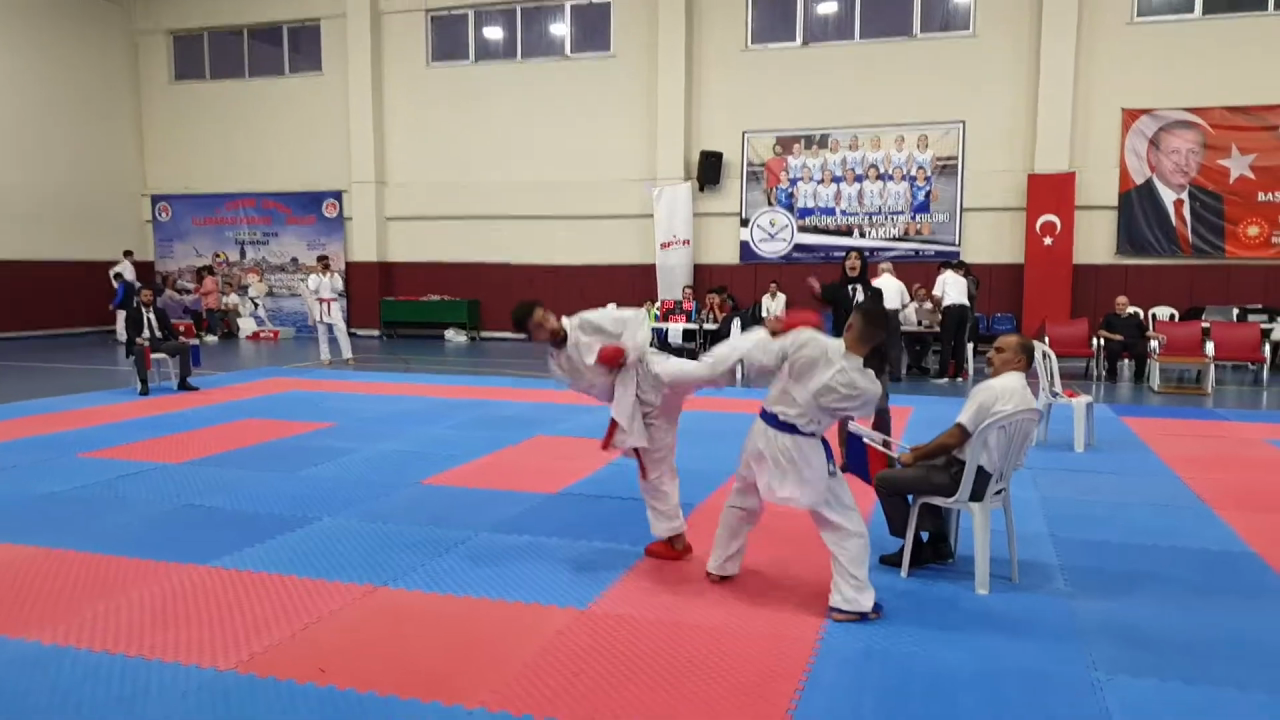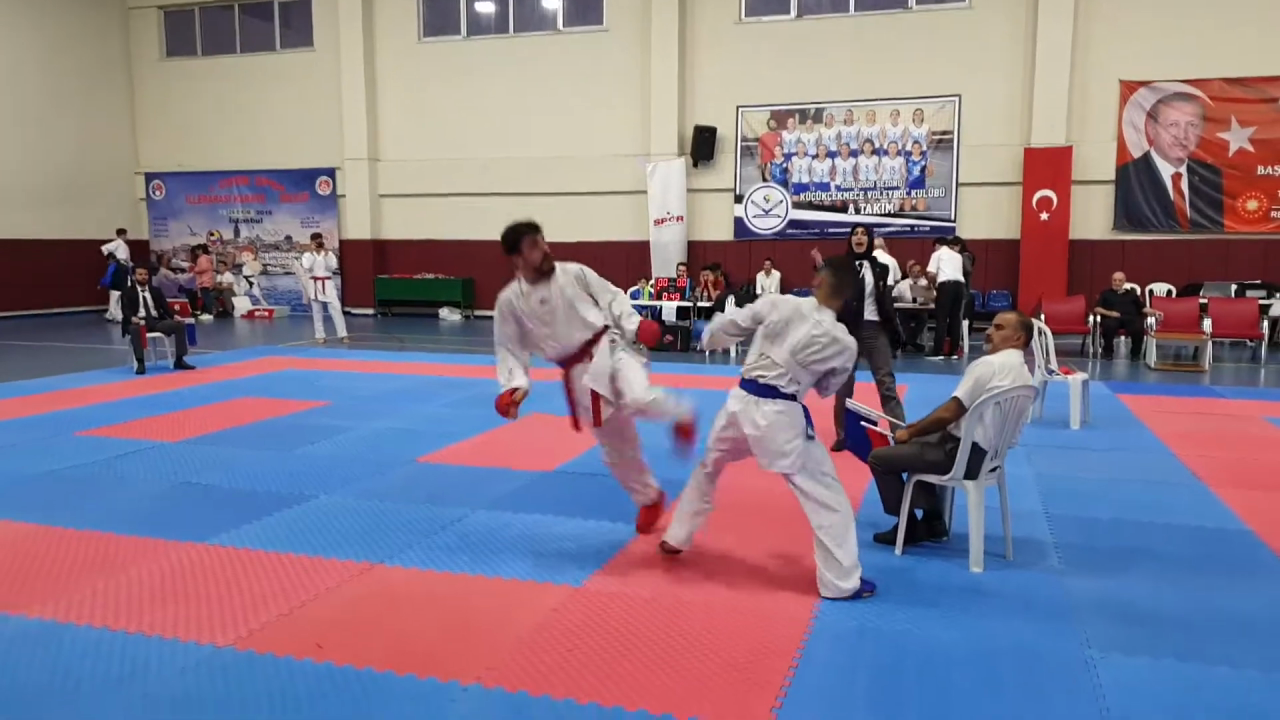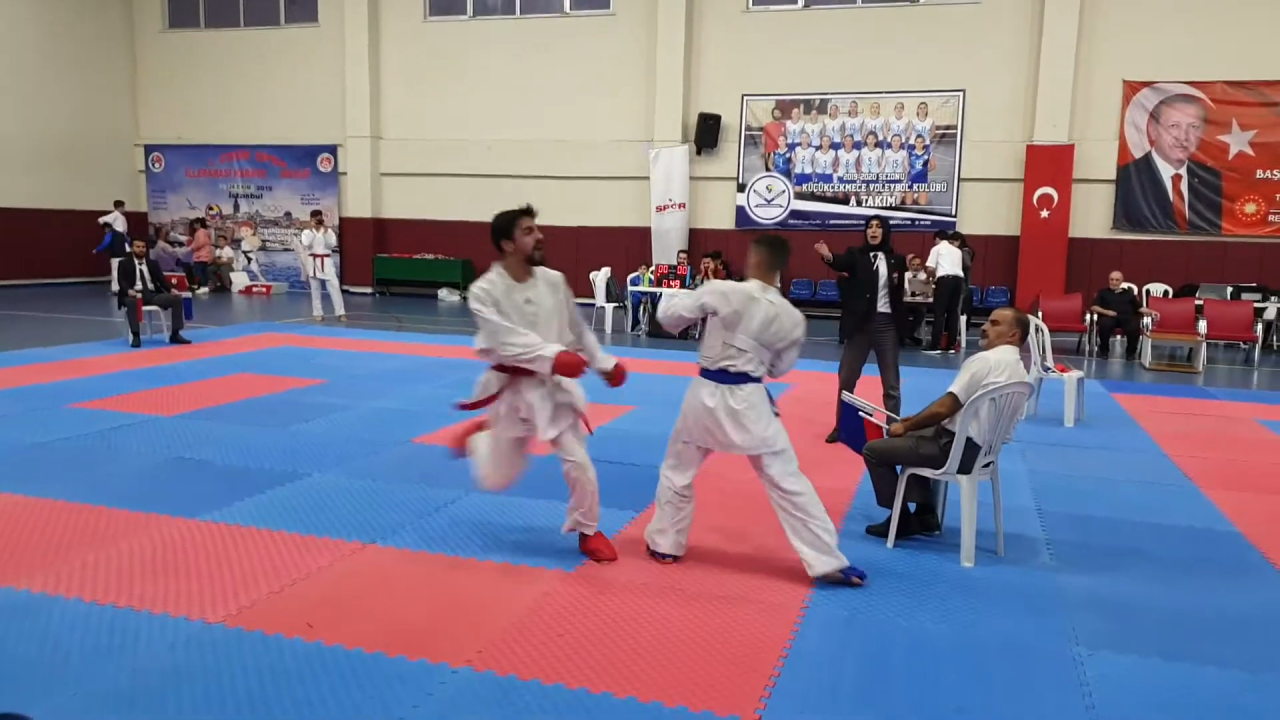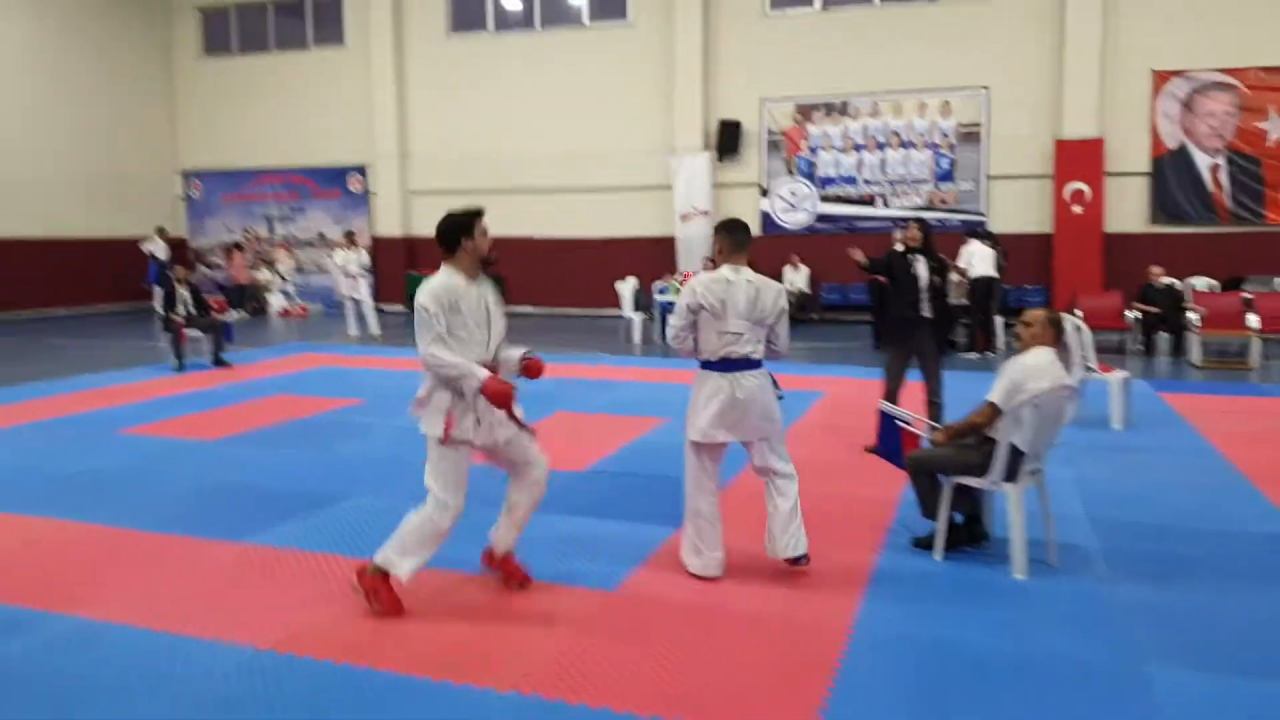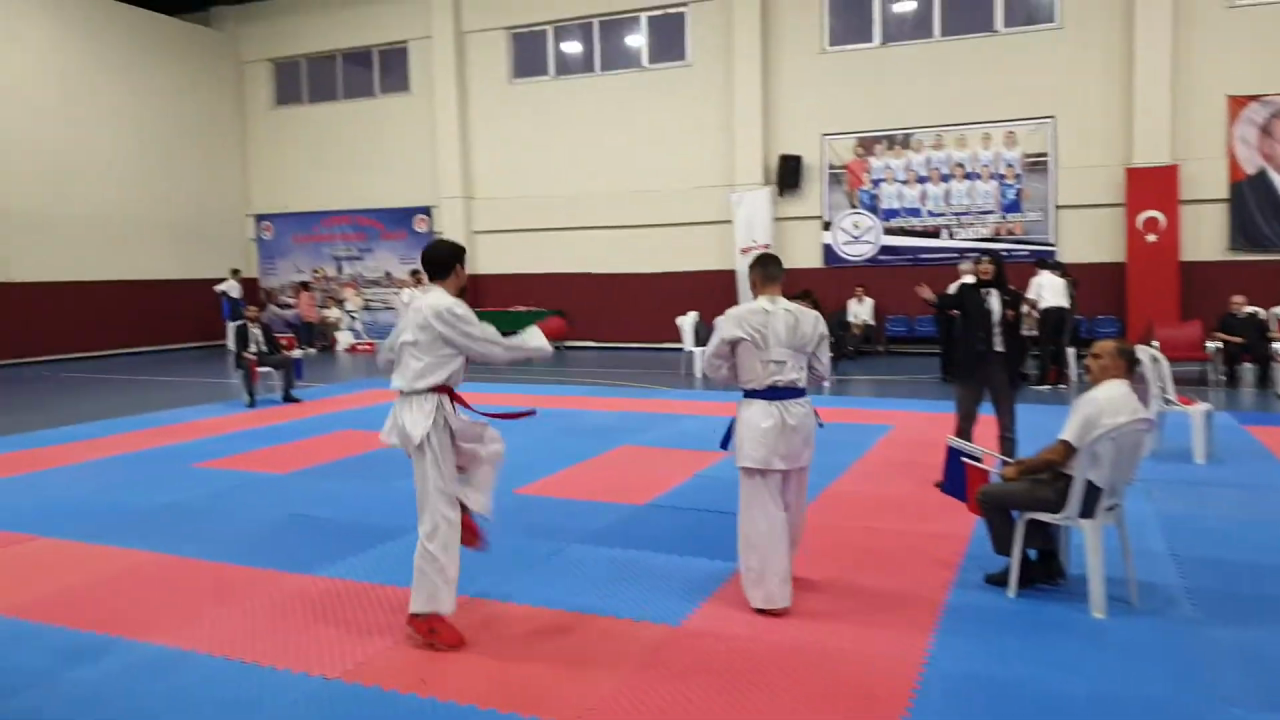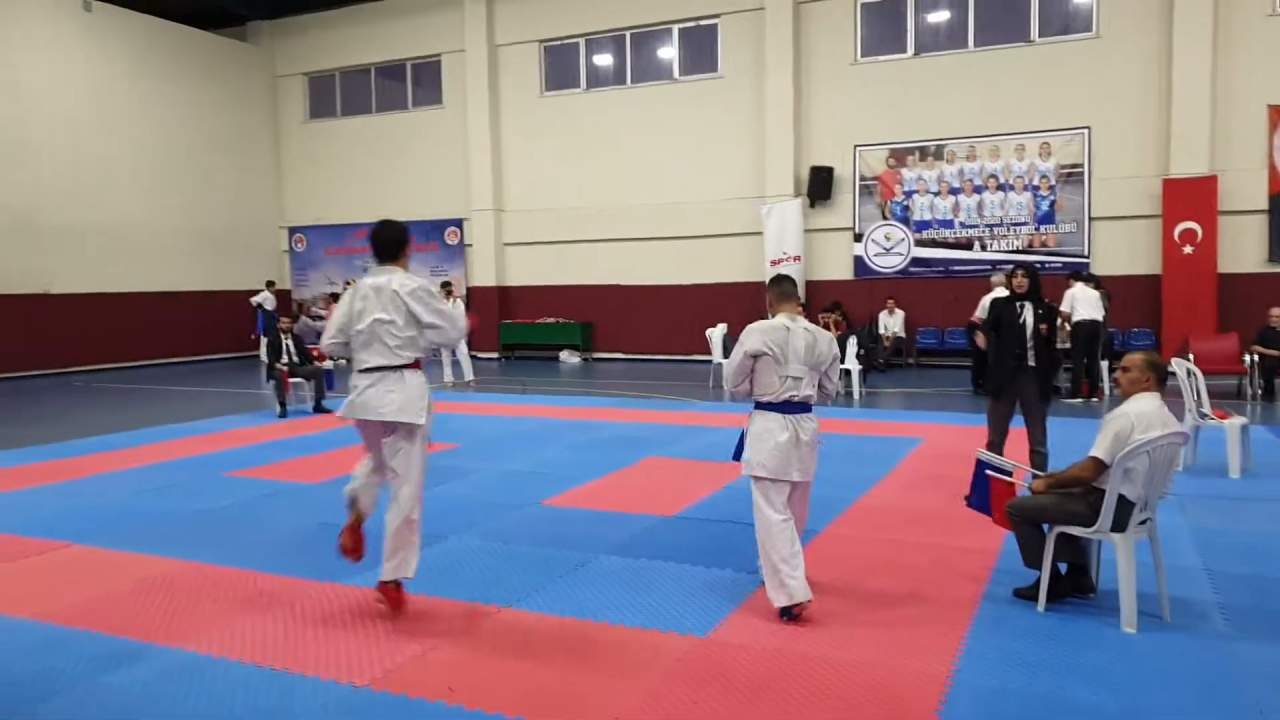
dt=0.2s
person 1, frame 1
left shoulder: (586, 322)
right shoulder: (558, 363)
left elbow: (636, 318)
left wrist: (626, 349)
left hip: (649, 376)
right hip: (640, 404)
left knee: (706, 370)
right knee: (653, 470)
right ankle: (674, 538)
person 1, frame 2
left shoulder: (573, 274)
right shoulder: (509, 302)
left elbow: (612, 296)
right elbow: (511, 350)
left wrist: (635, 324)
right wrist: (515, 385)
left hip: (609, 353)
right hip: (581, 375)
left knee: (639, 399)
right knee: (616, 449)
left ankle: (680, 417)
right ankle: (650, 497)
person 1, frame 3
left shoulder: (554, 281)
right shoulder: (484, 291)
left elbow: (576, 327)
right elbow: (505, 341)
left wrist: (604, 363)
right wrist: (554, 355)
left hip: (554, 386)
right hip: (512, 391)
left knee: (579, 467)
right knee: (495, 477)
left ankle: (589, 533)
right ankle: (478, 435)
person 1, frame 4
left shoulder: (483, 289)
right shoulder: (436, 292)
right elbow: (433, 353)
left wrist: (520, 360)
right wrist: (482, 381)
left hip: (487, 402)
right hip: (453, 406)
left knee: (532, 468)
right knee: (445, 504)
left ankle: (500, 552)
right ankle: (380, 573)
person 1, frame 5
left shoulder: (418, 307)
right shoulder: (446, 308)
left elbow: (388, 353)
right elbow: (496, 347)
right wrist: (542, 335)
left hip: (434, 411)
right hip: (428, 417)
left knee: (488, 448)
right knee: (440, 518)
left ankle: (463, 511)
person 1, frame 6
left shoulder: (356, 291)
right shoulder: (412, 287)
left elbow: (332, 343)
right elbow: (448, 332)
right wrist: (463, 323)
left hip: (366, 387)
right hip: (400, 388)
left knee: (380, 462)
right knee: (406, 488)
left ankle: (356, 519)
right ankle: (391, 580)
person 2, frame 1
left shoulder: (806, 340)
right shoulder: (868, 389)
left elbow: (755, 354)
left wrist: (759, 337)
left hip: (764, 433)
right hip: (801, 450)
left knee: (741, 501)
right knee: (846, 522)
left ankle: (721, 566)
right ankle: (852, 602)
person 2, frame 2
left shoulder: (777, 304)
right shoulder: (845, 344)
left elbow: (728, 326)
right elbow: (826, 389)
left wrist: (708, 337)
left hip: (741, 402)
right hip: (781, 416)
left knee: (707, 470)
right knee: (825, 493)
left ankle: (677, 538)
right ankle: (841, 580)
person 2, frame 3
left shoulder: (723, 291)
right shoulder: (791, 318)
left elbow: (670, 314)
right elbow: (778, 369)
left wrist: (679, 312)
left hip: (706, 393)
right hip: (747, 400)
left knee: (677, 468)
right knee: (786, 480)
left ankle: (664, 543)
right ankle: (827, 561)
person 2, frame 4
left shoulder: (699, 285)
right shoulder: (773, 291)
left elbow: (679, 339)
right elbow: (779, 345)
left hip: (711, 385)
right hip: (755, 384)
left knee: (702, 478)
right knee: (777, 467)
left ankle: (704, 560)
right ankle: (791, 547)
person 2, frame 5
left shoulder: (736, 318)
right shoulder: (811, 319)
left elbow: (714, 367)
right elbow: (822, 371)
left hip: (758, 413)
right hip: (799, 411)
left knee: (760, 507)
right knee: (793, 499)
left ankle: (770, 593)
right ankle: (779, 575)
person 2, frame 6
left shoulder: (757, 332)
right shoulder: (824, 339)
left elbow: (735, 381)
right elbow: (828, 390)
left hip: (769, 425)
right hip: (805, 424)
left knee: (772, 513)
right knee: (795, 510)
left ankle: (792, 594)
right ankle: (788, 581)
person 3, frame 1
left shoulder: (991, 388)
right shoulder: (1026, 396)
left elbow: (954, 438)
left wrist: (914, 456)
right wrist: (927, 449)
right hip: (993, 476)
left knee: (885, 480)
right knee: (926, 466)
left ankle: (915, 549)
right ankle: (938, 544)
person 3, frame 2
left shoulder: (989, 364)
right shoulder: (1023, 374)
left elbow: (949, 412)
left wrist: (910, 432)
right wrist: (921, 427)
right hip: (988, 454)
left knee: (880, 457)
right knee: (919, 445)
left ankle: (909, 526)
right ankle: (933, 521)
person 3, frame 3
left shoulder: (986, 359)
right shoulder: (1019, 370)
left elbow: (944, 408)
left wrist: (906, 426)
right wrist: (915, 421)
right hip: (981, 449)
left knee: (874, 450)
right knee: (911, 440)
left ankle: (902, 520)
right ankle: (925, 515)
person 3, frame 4
left shoulder: (1022, 364)
right shoulder: (1060, 372)
left elbow: (984, 417)
left wrist: (947, 434)
right wrist: (956, 430)
left knee: (916, 459)
right knee: (957, 447)
left ankle: (949, 530)
right ankle: (972, 525)
person 3, frame 5
left shoulder: (1096, 399)
right shoulder: (1135, 404)
left elbow: (1058, 455)
left wrist: (1020, 469)
right wrist: (1030, 464)
right hip: (1104, 490)
left knee: (989, 494)
right knee: (1030, 482)
left ankle: (1023, 567)
right ankle: (1047, 562)
person 3, frame 6
left shoulder: (1126, 414)
right shoulder: (1167, 417)
left elbow: (1089, 471)
left wrist: (1048, 482)
right wrist: (1058, 477)
right hip: (1136, 505)
left knee: (1018, 507)
right knee: (1061, 495)
left ankle: (1053, 581)
right ankle: (1078, 576)
person 4, frame 1
left shoulder: (874, 293)
right shoulder: (835, 288)
right elbow: (828, 297)
left wrist: (884, 355)
right wrist: (819, 292)
left hip: (870, 352)
left knee: (880, 406)
right ankle: (847, 456)
person 4, frame 2
left shoulder: (880, 268)
left elbow: (885, 301)
left wrist: (895, 333)
right wrist: (820, 265)
left hip: (876, 329)
right hip: (848, 330)
left knee: (887, 385)
right knee: (843, 387)
right ankle: (842, 434)
person 4, frame 3
left shoulder: (896, 260)
right shoulder: (855, 255)
left elbow: (898, 293)
right elbow: (842, 263)
left wrist: (901, 325)
right wrist: (829, 257)
left hip: (887, 324)
right hip: (859, 323)
left knee: (891, 382)
right knee: (847, 378)
person 4, frame 4
left shoulder: (938, 264)
right shoulder: (895, 258)
left elbow: (941, 297)
right elbow: (879, 267)
right wrist: (864, 262)
left hip: (928, 328)
right hip: (900, 327)
left knee: (933, 388)
right knee: (892, 386)
person 4, frame 5
left shoulder: (1011, 297)
right shoulder: (967, 291)
left elbow: (1015, 332)
right elbow: (951, 302)
right wrist: (933, 299)
left hip: (1001, 362)
right hip: (972, 362)
left knee: (1006, 422)
right knee: (964, 420)
person 4, frame 6
left shoulder: (1045, 310)
right shoulder: (1000, 305)
left elbow: (1050, 346)
right elbow: (989, 325)
right wrist: (982, 335)
left hip: (1034, 376)
right hip: (1006, 375)
left knee: (1037, 436)
right knee: (996, 434)
